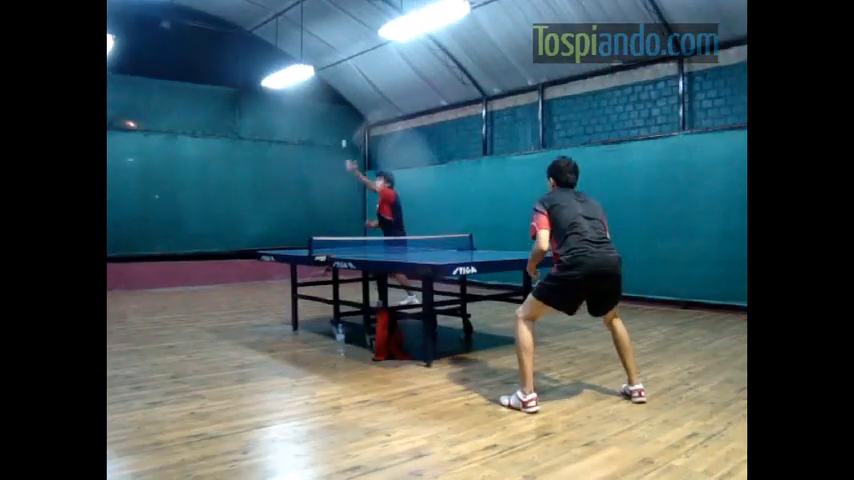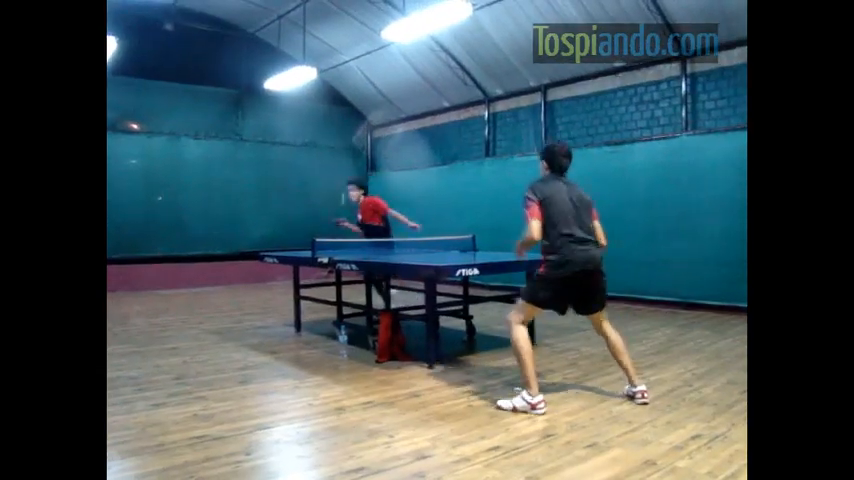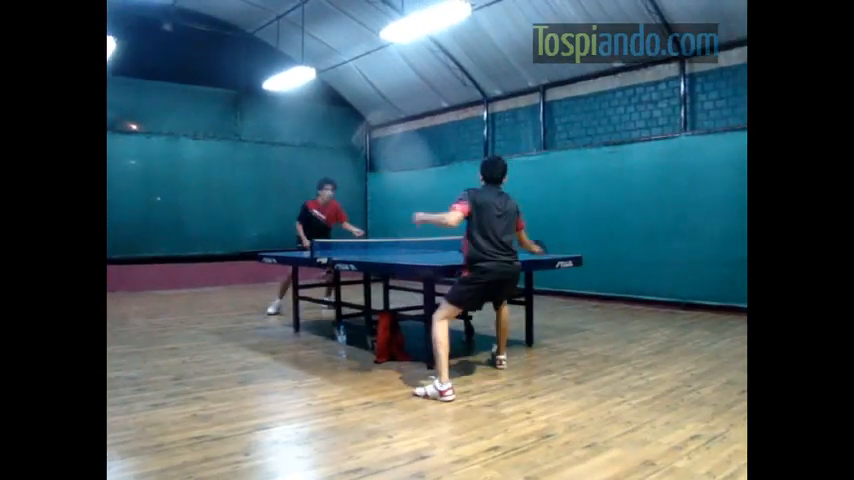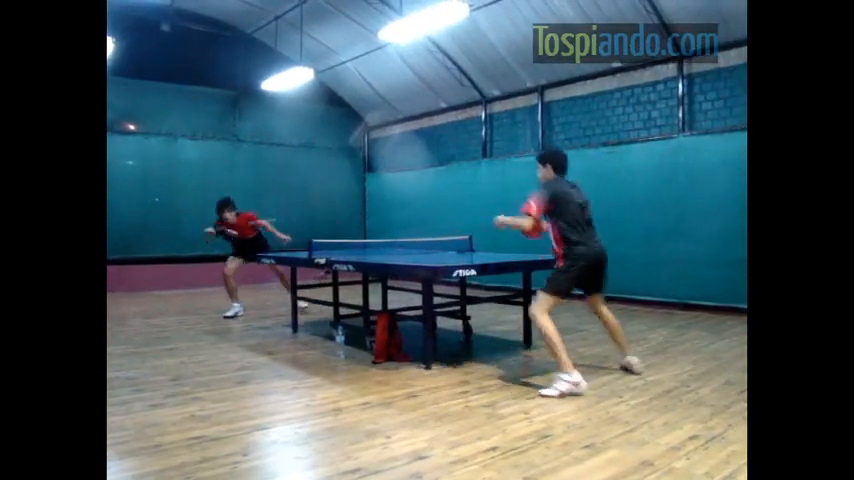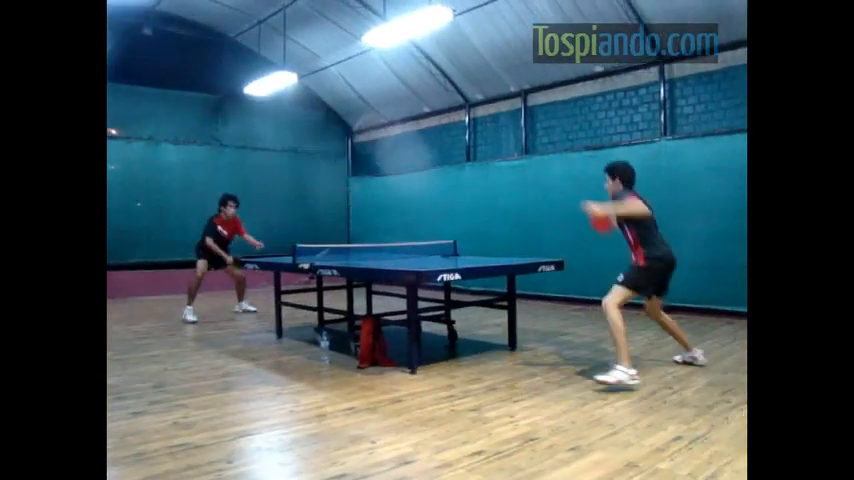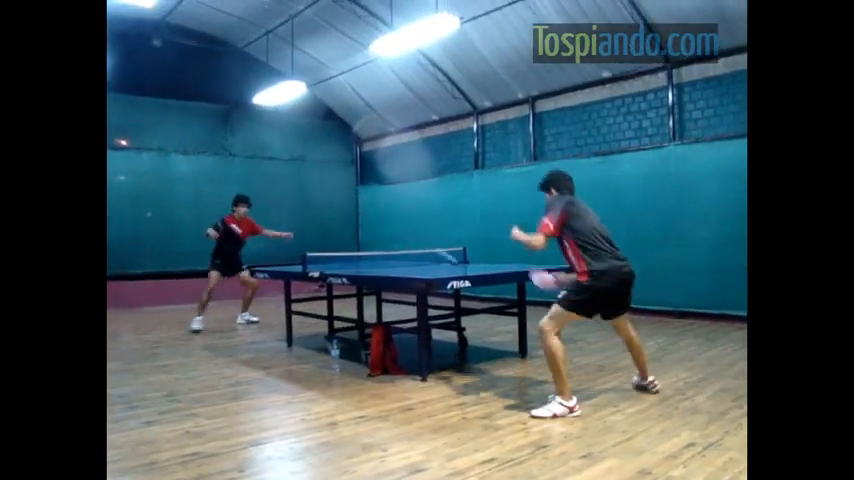
dt=0.7s
person 1, frame 1
left shoulder: (546, 202)
right shoulder: (592, 202)
left elbow: (542, 246)
left wrist: (531, 266)
left hip: (575, 265)
right hip: (610, 262)
left knee: (524, 317)
right knee: (612, 319)
left ankle: (527, 394)
right ankle: (635, 385)
person 1, frame 2
left shoulder: (538, 189)
right shoulder: (581, 194)
left elbow: (533, 235)
right elbow: (601, 241)
left wrist: (521, 247)
left hip: (559, 265)
right hip: (592, 264)
left knee: (516, 320)
right knee: (601, 325)
left ankle: (532, 396)
right ankle: (636, 386)
person 1, frame 3
left shoulder: (472, 196)
right shoulder: (512, 204)
left elbow: (451, 220)
right elbow: (524, 242)
left wrist: (424, 217)
right wrist: (535, 248)
left hip: (481, 271)
right hip: (510, 271)
left knee: (440, 319)
right knee: (501, 303)
left ankle: (443, 384)
right ankle: (500, 355)
person 1, frame 4
left shoulder: (547, 190)
right shoulder: (574, 190)
left elbow: (525, 224)
left wrist: (503, 221)
right wrist: (549, 226)
left hip: (575, 258)
right hip: (596, 254)
left knee: (538, 311)
right knee: (597, 305)
left ankle: (571, 377)
right ankle: (629, 358)
person 1, frame 5
left shoulder: (624, 197)
right shoulder: (628, 199)
left elbow: (643, 211)
left wrist: (604, 209)
right wrist: (611, 216)
left hip: (649, 261)
right hip: (661, 259)
left knee: (610, 303)
right knee: (653, 310)
left ankle: (625, 369)
right ankle: (691, 353)
person 1, frame 6
left shoulder: (559, 203)
right shoulder: (581, 210)
left elbow: (538, 242)
left wrist: (519, 236)
right wrist: (561, 279)
left hip: (598, 277)
right hip: (622, 271)
left knee: (547, 328)
right knee: (623, 328)
left ankle: (565, 401)
right ankle: (646, 380)
person 2, frame 1
left shoulder: (389, 194)
right shoulder: (383, 199)
left elbow: (373, 186)
left wrist: (355, 171)
right wrist: (373, 224)
left ankle: (411, 296)
person 2, frame 2
left shoulder: (372, 202)
right shoulder: (360, 209)
left elbow: (390, 212)
right elbow: (361, 231)
left wrist: (408, 223)
right wrist: (348, 226)
person 2, frame 3
left shoulder: (335, 207)
right shoulder: (308, 205)
left elbow: (344, 223)
right elbow: (298, 224)
left wrist: (354, 230)
right wrist: (304, 239)
right hip: (306, 244)
left knee: (332, 270)
left ankle: (327, 299)
right ankle: (277, 302)
person 2, frame 4
left shoulder: (247, 217)
right shoulder: (220, 225)
left elbow: (263, 223)
right elbow: (211, 231)
left wrist: (279, 235)
right wrist: (209, 231)
left hip: (260, 247)
right hip: (240, 251)
left knee: (279, 271)
right knee: (227, 273)
right ankle: (236, 306)
person 2, frame 5
left shoulder: (235, 220)
right shoulder: (213, 221)
left elbow: (244, 235)
right elbow: (209, 242)
left wrist: (256, 243)
right wrist: (225, 256)
left hip: (223, 254)
right hip: (206, 252)
left knee: (241, 276)
right knee: (199, 275)
left ankle: (241, 304)
right ankle: (189, 309)
person 2, frame 6
left shoulder: (249, 222)
right shoulder: (226, 220)
left elbow: (263, 231)
right elbow: (209, 230)
left wrist: (281, 234)
right wrist: (212, 233)
left hip: (235, 260)
right hip: (219, 259)
left knee: (253, 284)
right knee: (211, 287)
left ankle: (243, 315)
right ankle: (198, 318)
